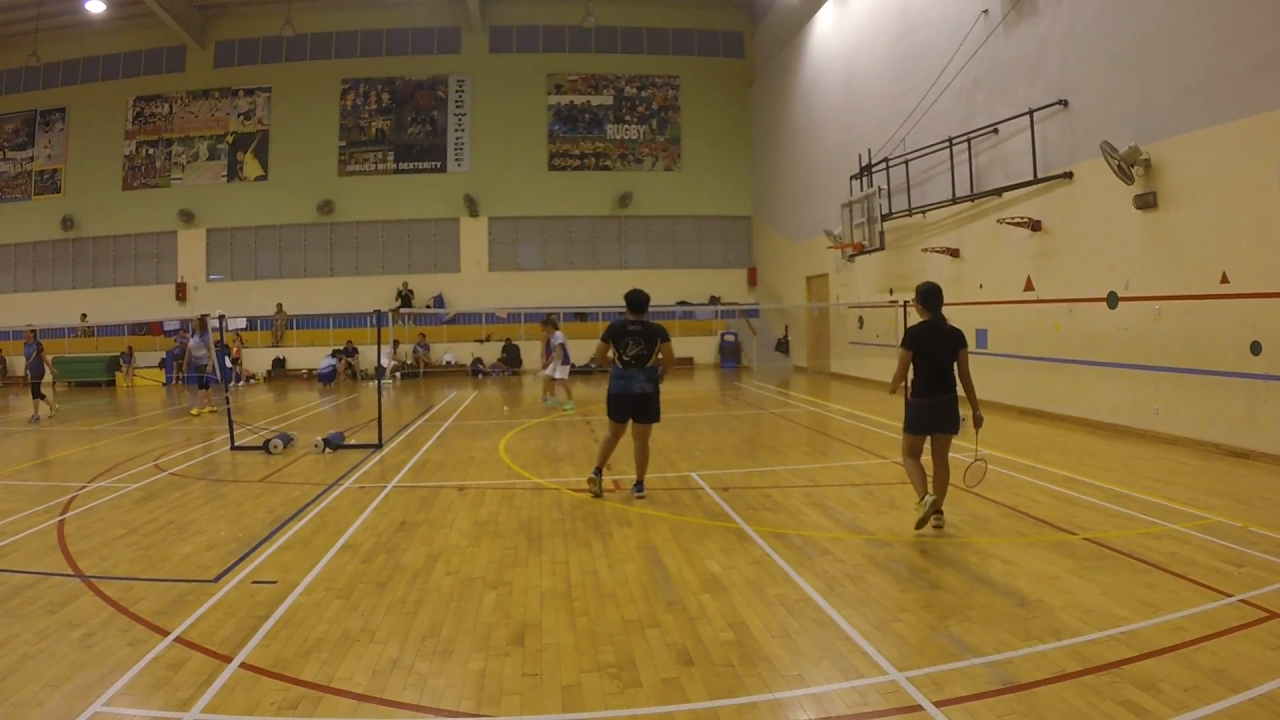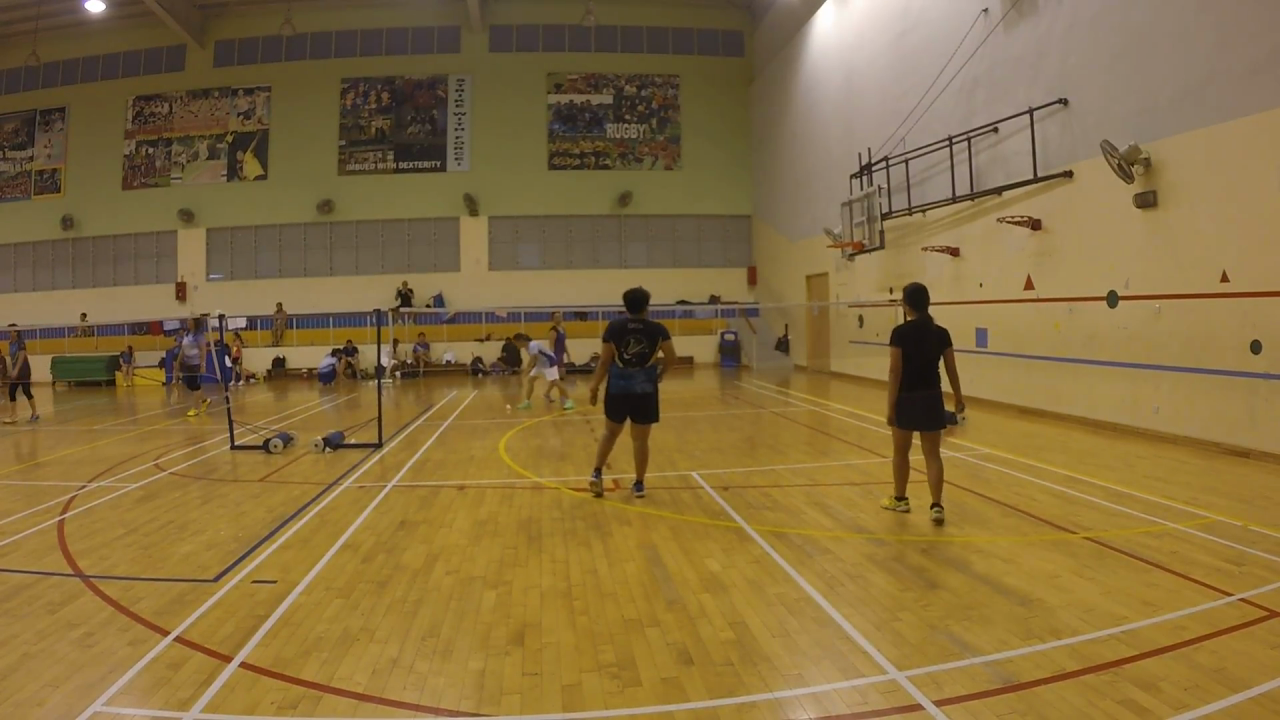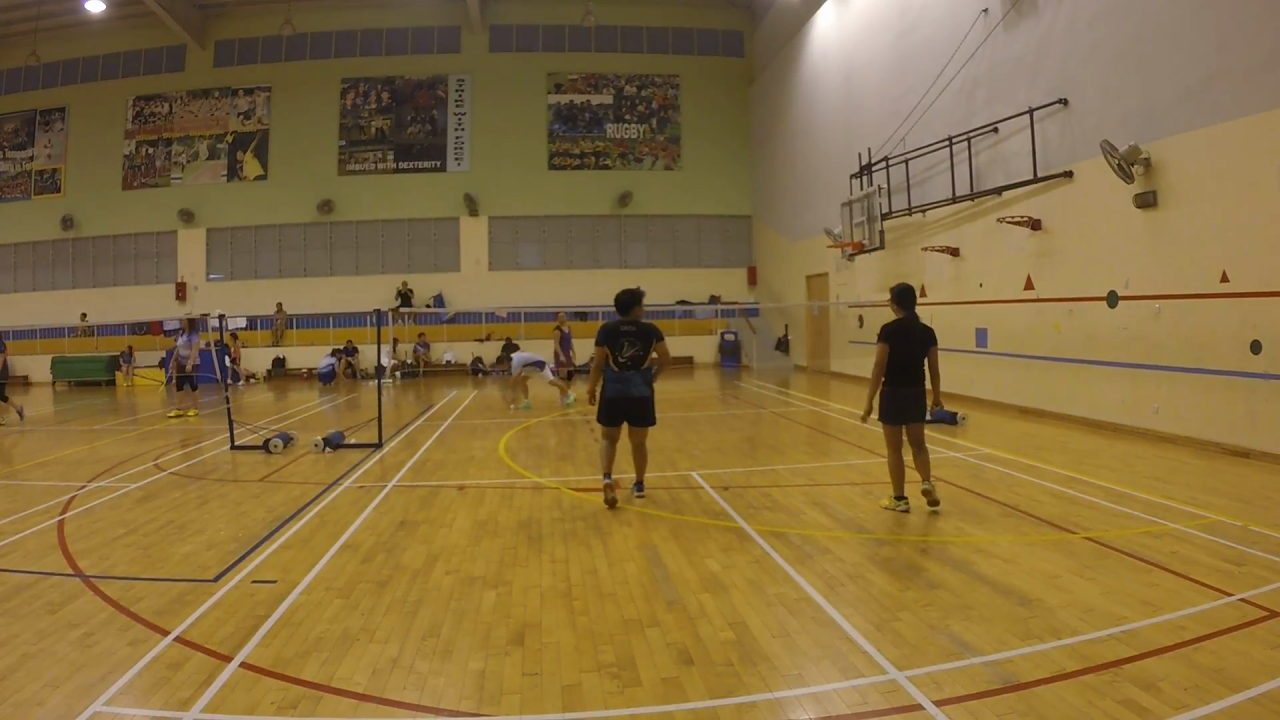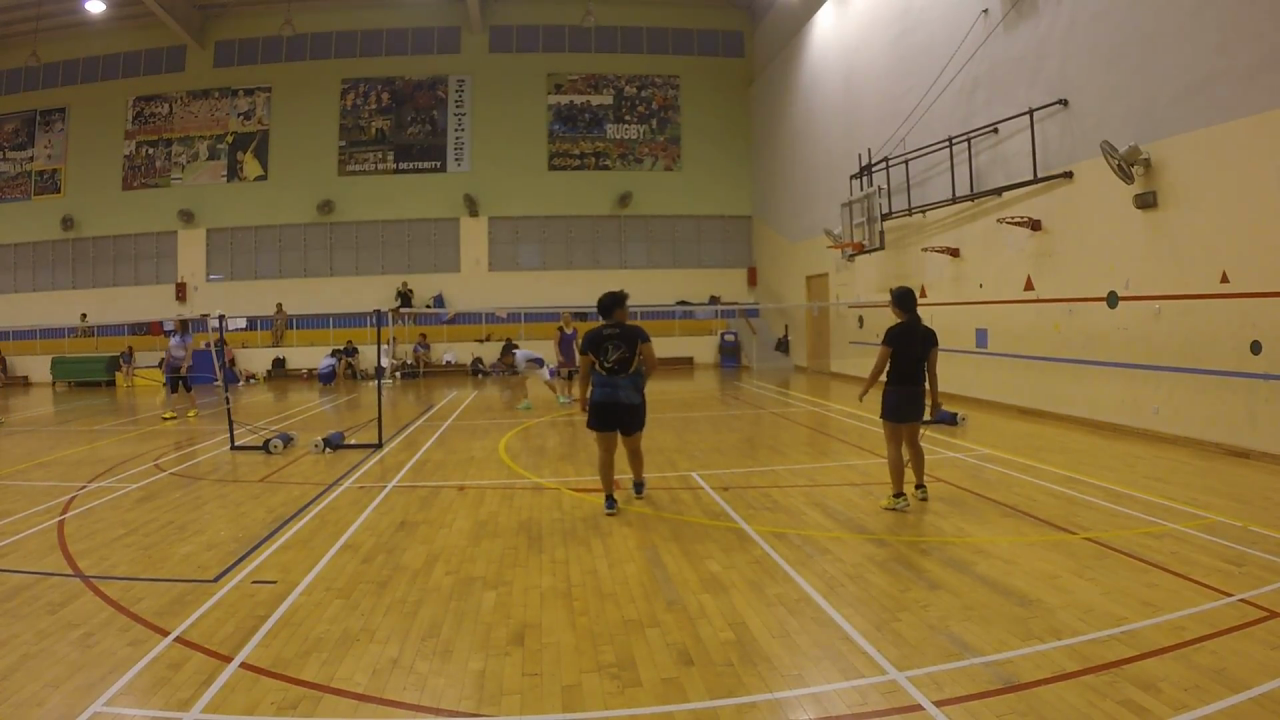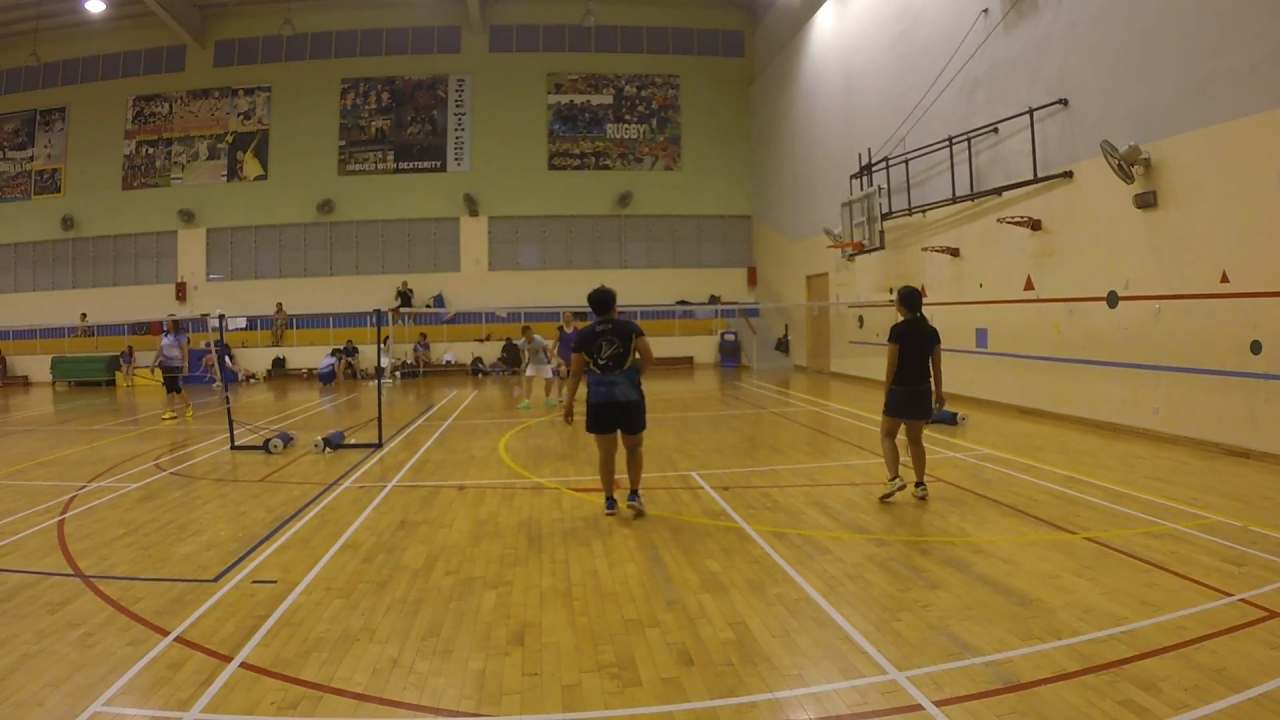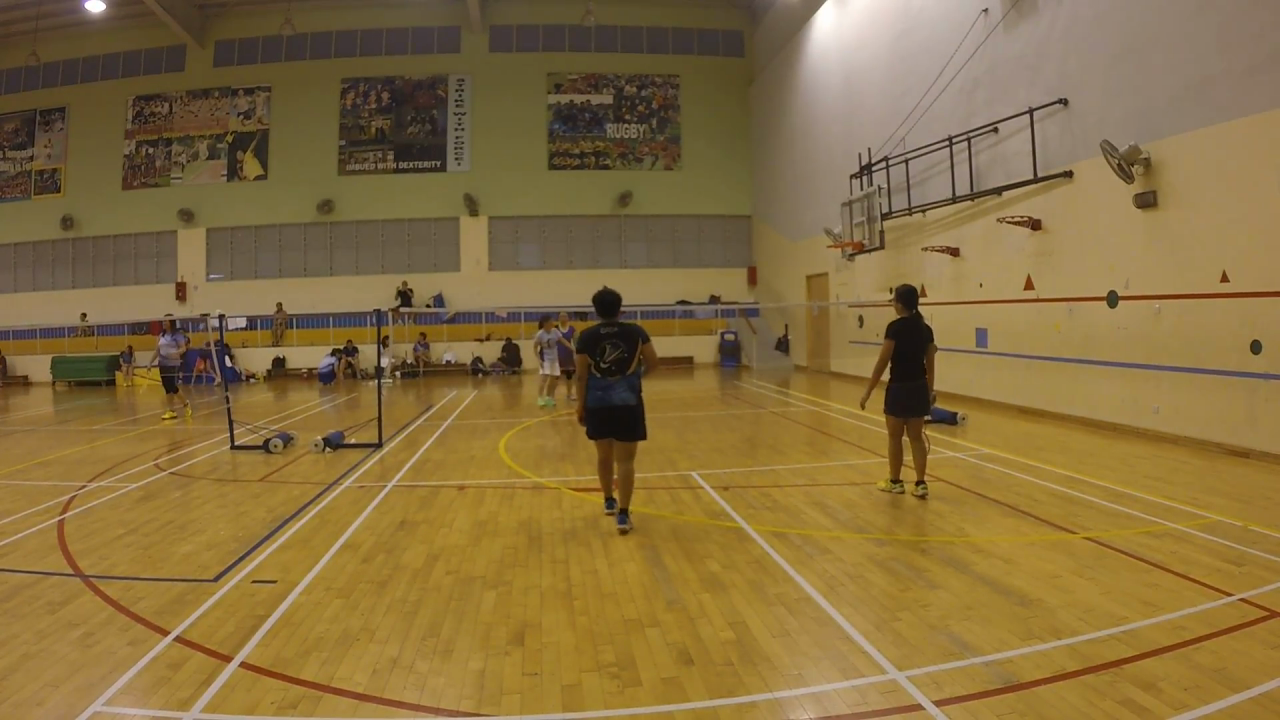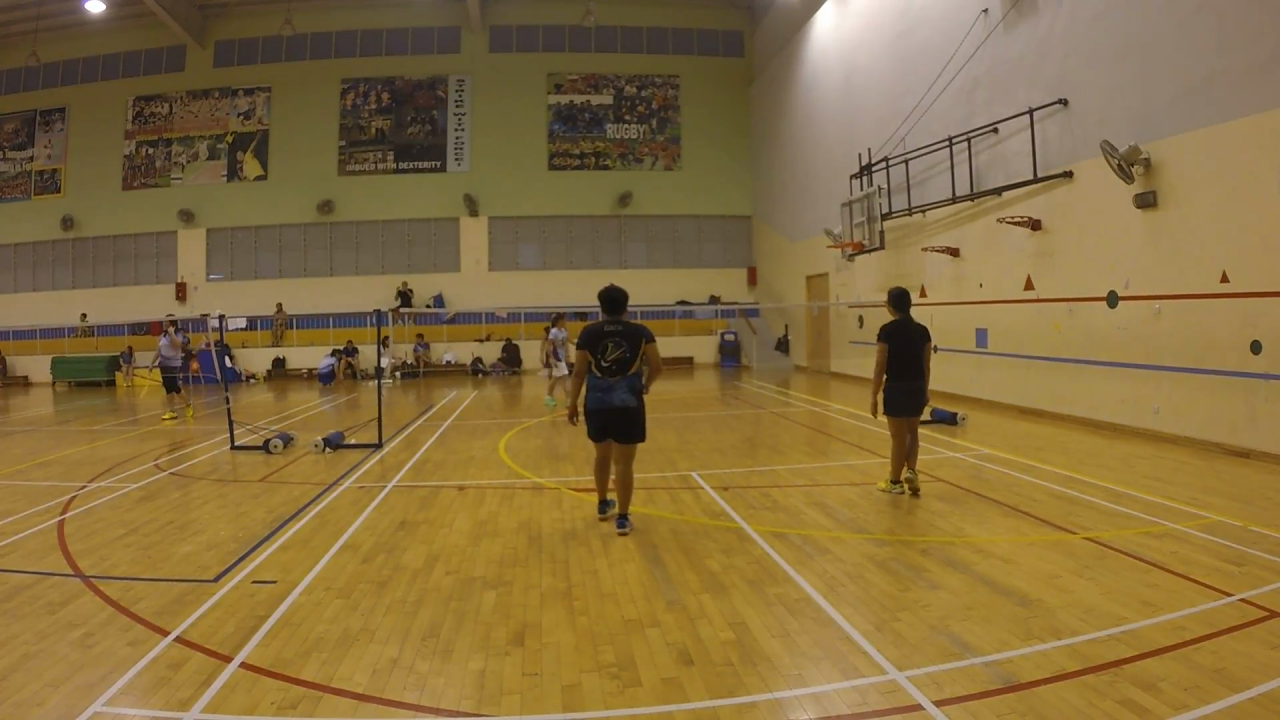
dt=0.3s
person 1, frame 1
left shoulder: (614, 328)
right shoulder: (657, 331)
left elbow: (599, 355)
right elbow: (670, 360)
right wrist: (661, 373)
left hip: (619, 389)
right hip: (646, 391)
left knee: (613, 433)
right knee: (641, 439)
left ankle: (597, 472)
right ankle: (639, 484)
person 1, frame 2
left shoulder: (614, 327)
right shoulder: (658, 329)
left elbow: (604, 361)
right elbow: (671, 358)
left wrist: (594, 386)
right wrist: (660, 373)
left hip: (617, 389)
right hip: (645, 391)
left knee: (610, 432)
right knee: (640, 439)
left ankle: (597, 473)
right ankle: (639, 484)
person 1, frame 3
left shoulder: (606, 330)
right shoulder: (651, 331)
left elbow: (597, 364)
right elbow: (666, 360)
left wrist: (591, 388)
right wrist: (654, 374)
left hip: (612, 394)
right hip: (641, 394)
left knee: (609, 440)
right knee: (638, 442)
left ankle: (607, 479)
right ankle: (639, 484)
person 1, frame 4
left shoulder: (590, 337)
right shoulder: (636, 333)
left elbow: (584, 373)
right elbow: (652, 363)
left wrist: (583, 396)
right wrist: (643, 380)
left hip: (602, 400)
right hip: (632, 399)
left knee: (606, 451)
right knee: (633, 446)
left ankle: (609, 500)
right ankle: (638, 485)
person 1, frame 5
left shoulder: (583, 335)
right shoulder: (630, 328)
left elbow: (576, 373)
right elbow: (648, 358)
left wrist: (569, 403)
left hip: (599, 400)
right hip: (630, 397)
left knee: (606, 452)
right knee: (634, 446)
left ankle: (609, 501)
right ankle: (634, 494)
person 1, frame 6
left shoulder: (586, 336)
right shoulder: (635, 332)
left elbow: (581, 376)
right elbow: (653, 363)
left wrist: (580, 405)
left hip: (597, 404)
right hip: (628, 403)
left knee: (604, 455)
right knee: (626, 460)
left ankle: (609, 501)
right ankle: (623, 515)
person 1, frame 7
left shoulder: (588, 333)
right shoulder: (641, 332)
left elbow: (579, 372)
right elbow: (657, 367)
left wrist: (572, 403)
right wrist: (646, 384)
left hip: (596, 404)
right hip: (628, 405)
left knee: (603, 455)
right knee: (624, 463)
left ankle: (603, 504)
right ankle: (622, 518)
person 2, frame 1
left shoulder: (913, 334)
right shoulder: (956, 335)
left elbow: (901, 371)
right elbow: (965, 375)
left wrist: (893, 386)
right wrist: (975, 408)
left hip: (921, 403)
right hip: (947, 403)
left knee: (911, 456)
right knee: (940, 458)
left ankle: (926, 499)
right ankle: (937, 512)
person 2, frame 2
left shoulder: (900, 333)
right shoulder: (941, 333)
left elbow: (895, 372)
right elbow: (951, 370)
left wrist: (891, 407)
right wrist: (958, 398)
left hip: (907, 399)
right hip: (932, 398)
left knee: (901, 452)
right knee: (932, 454)
left ankle: (900, 499)
right ankle: (937, 505)
person 2, frame 3
left shoulder: (889, 330)
right shoulder: (927, 332)
left elbow: (879, 367)
right elbow: (934, 368)
left wrist: (869, 401)
right wrist: (936, 396)
left hip: (893, 394)
right hip: (916, 394)
left knee: (894, 448)
right knee: (918, 443)
left ankle: (899, 499)
right ankle: (928, 485)
person 2, frame 4
left shoulder: (894, 333)
right shoulder: (929, 334)
left elbow: (879, 367)
right elbow: (932, 370)
left wrist: (865, 390)
right wrist: (934, 398)
left hip: (896, 393)
right hip: (917, 393)
left knee: (894, 446)
right knee: (913, 442)
left ankle: (898, 496)
right ankle: (921, 488)
person 2, frame 5
left shoulder: (899, 330)
right shoulder: (931, 331)
left elbow: (891, 367)
right elbow: (937, 366)
left wrist: (887, 392)
right wrist: (939, 393)
left hip: (901, 391)
right hip: (923, 391)
left knee: (887, 436)
right knee: (915, 439)
left ankle: (895, 481)
right ankle: (921, 485)
person 2, frame 6
left shoulder: (895, 327)
right shoulder: (925, 329)
left elbow: (882, 363)
right elbow: (930, 364)
left wrist: (868, 392)
right wrist: (930, 390)
left hip: (899, 388)
right hip: (919, 388)
left knee: (895, 437)
right knee: (916, 437)
left ankle: (895, 482)
right ankle: (921, 483)
person 2, frame 7
left shoulder: (887, 331)
right shoulder: (922, 331)
left elbow: (880, 367)
right elbow: (926, 365)
left wrist: (874, 396)
right wrist: (925, 392)
left hip: (896, 389)
right hip: (917, 388)
left knee: (898, 438)
right knee: (912, 432)
left ankle: (895, 482)
right ankle: (911, 471)
